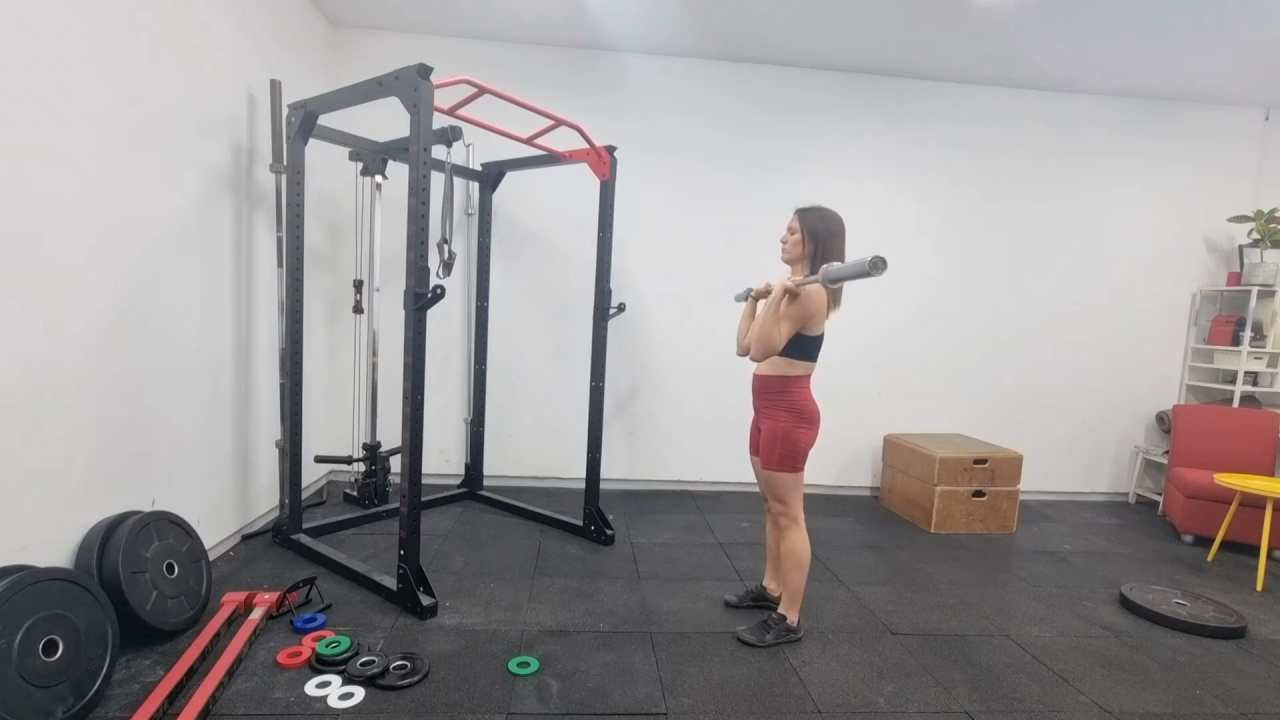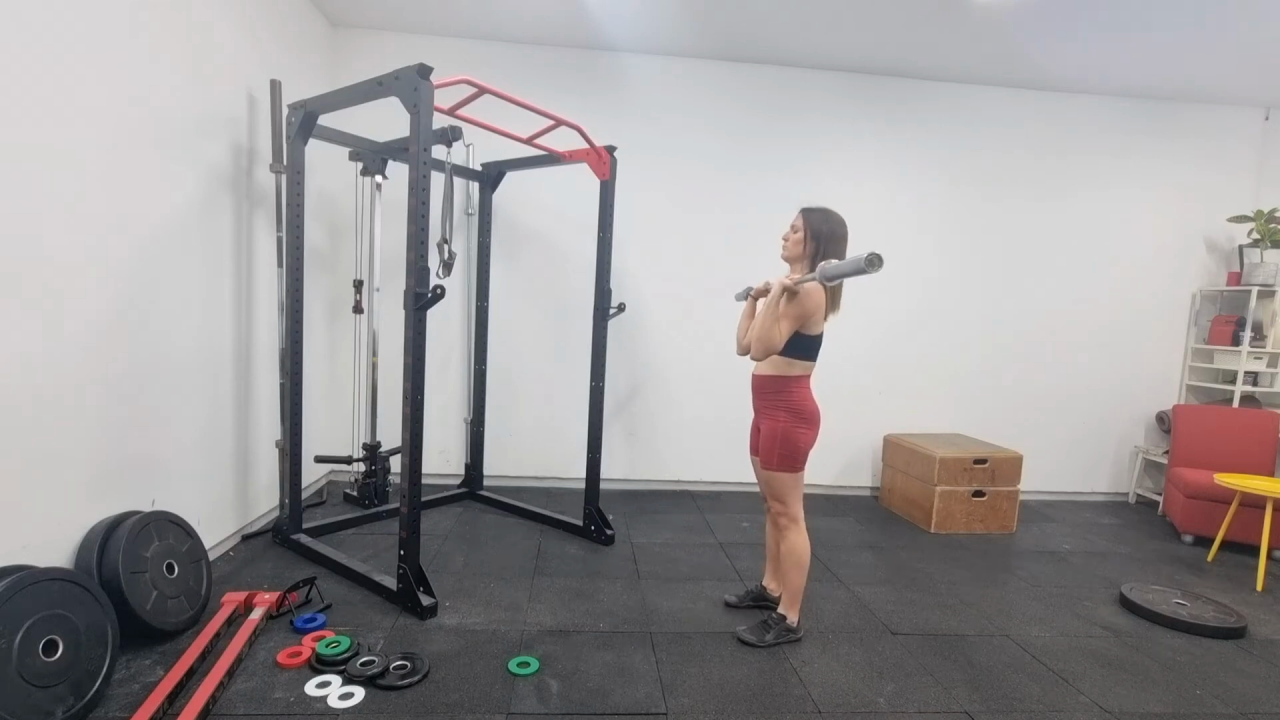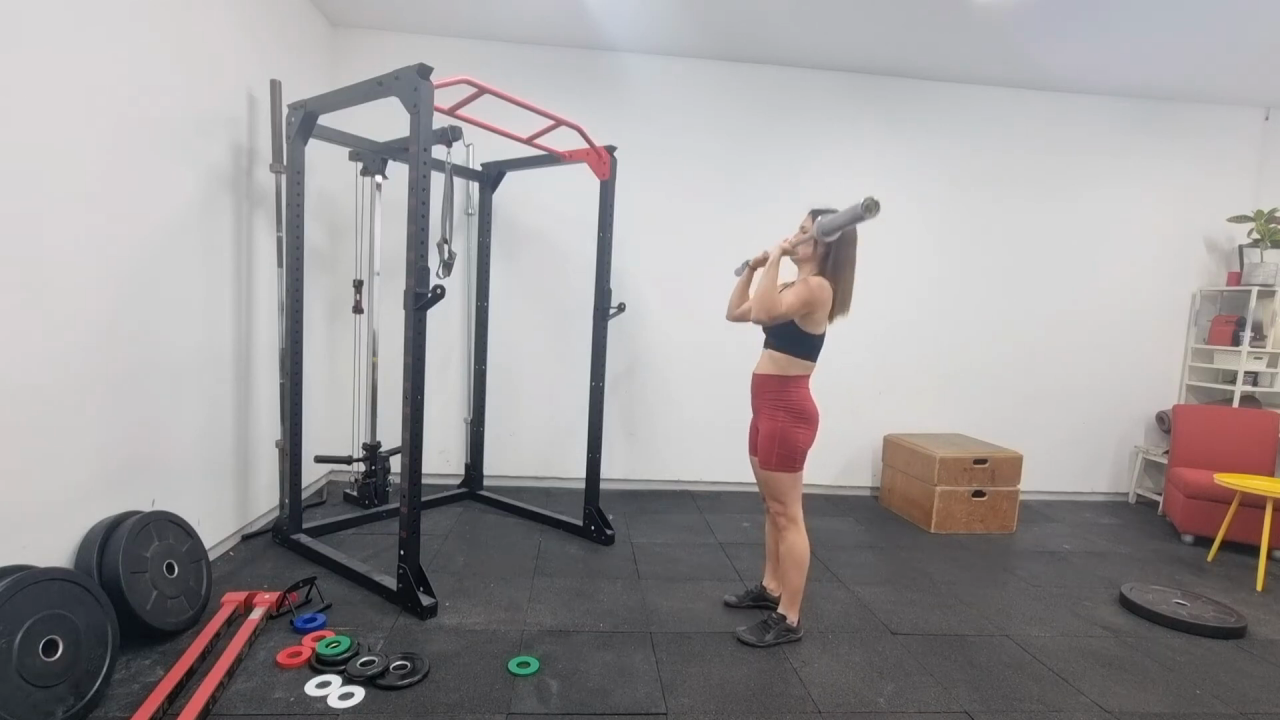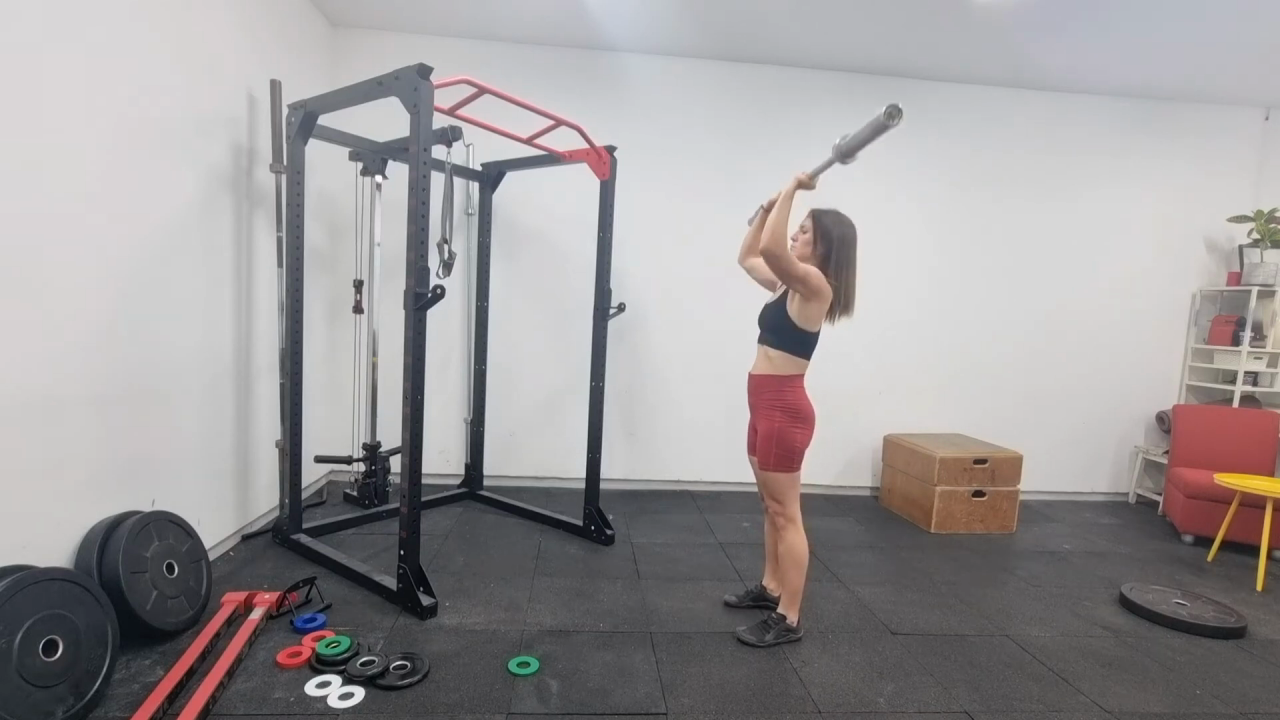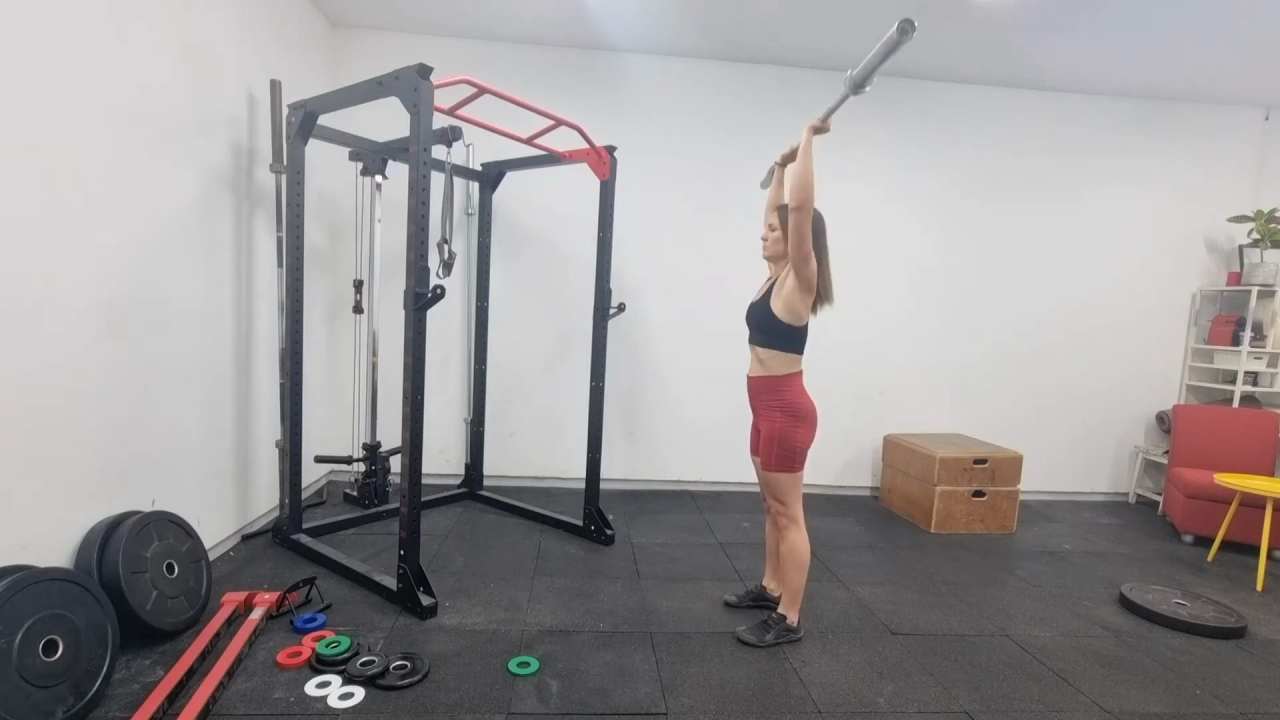
dt=0.4s
person 1, frame 1
left shoulder: (810, 293)
right shoulder: (791, 290)
left elbow: (762, 349)
right elbow: (745, 345)
left wrist: (776, 296)
right wrist: (755, 299)
left hip: (789, 411)
right hip: (769, 409)
left knee: (788, 514)
right knee: (773, 507)
left ankle: (788, 619)
right ankle: (771, 588)
person 1, frame 2
left shoulder: (808, 292)
right shoulder: (791, 288)
left elbow: (763, 348)
right elbow: (744, 345)
left wrist: (775, 294)
right wrist: (755, 298)
left hip: (789, 411)
right hip: (769, 409)
left knee: (788, 515)
right knee: (773, 508)
left ankle: (788, 619)
right ankle: (771, 587)
person 1, frame 3
left shoulder: (816, 287)
right shoulder: (794, 286)
left elbow: (762, 312)
right elbow: (736, 311)
left wrist: (774, 262)
right wrist: (754, 269)
left hip: (787, 410)
right hip: (769, 407)
left knee: (787, 515)
right knee: (773, 508)
left ankle: (788, 619)
right ankle: (771, 587)
person 1, frame 4
left shoulder: (815, 285)
right shoulder: (790, 285)
left elbow: (770, 248)
right elbow: (748, 256)
left wrist: (789, 192)
right wrist: (767, 211)
left hip: (784, 410)
right hip: (766, 408)
left knee: (786, 515)
right knee: (773, 509)
left ankle: (788, 619)
right ankle: (770, 587)
person 1, frame 5
left shoulder: (800, 280)
right shoulder: (779, 275)
left elbow: (801, 209)
right elbow: (780, 213)
left wrist: (808, 140)
right wrist: (781, 168)
left hip: (786, 410)
right hip: (768, 409)
left knee: (788, 515)
right knee: (774, 508)
left ankle: (789, 619)
right ankle: (771, 587)
